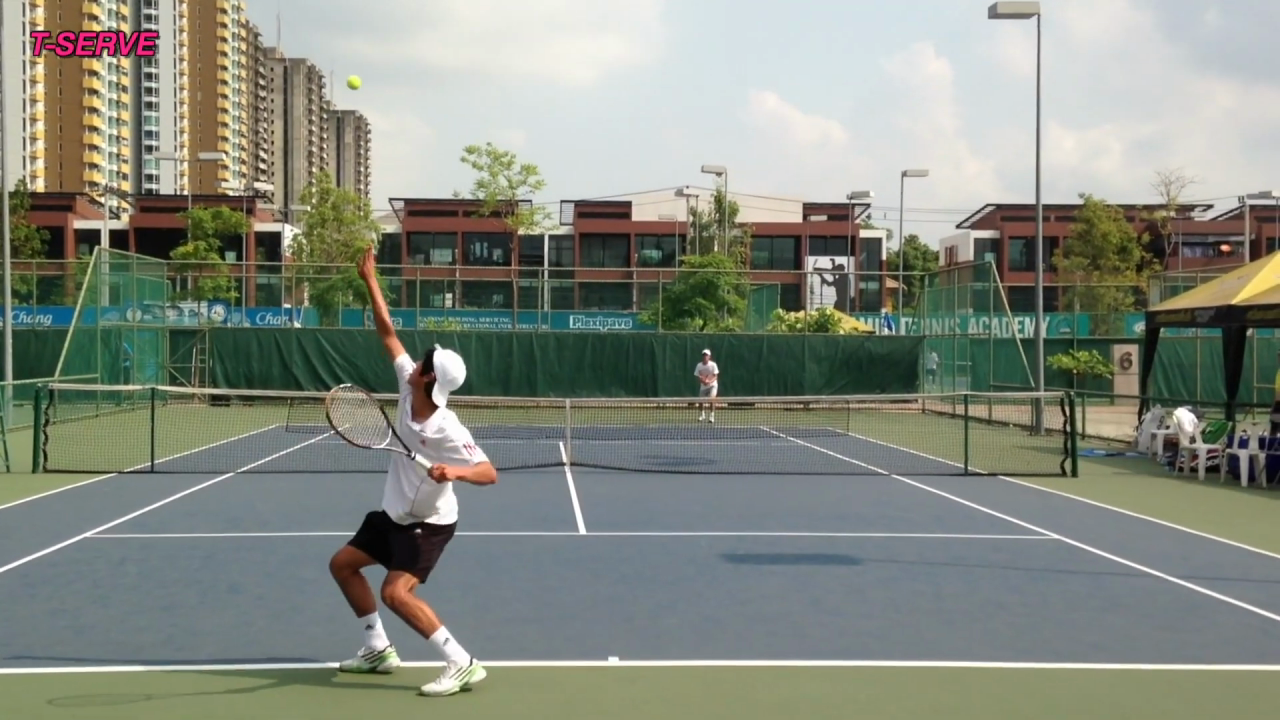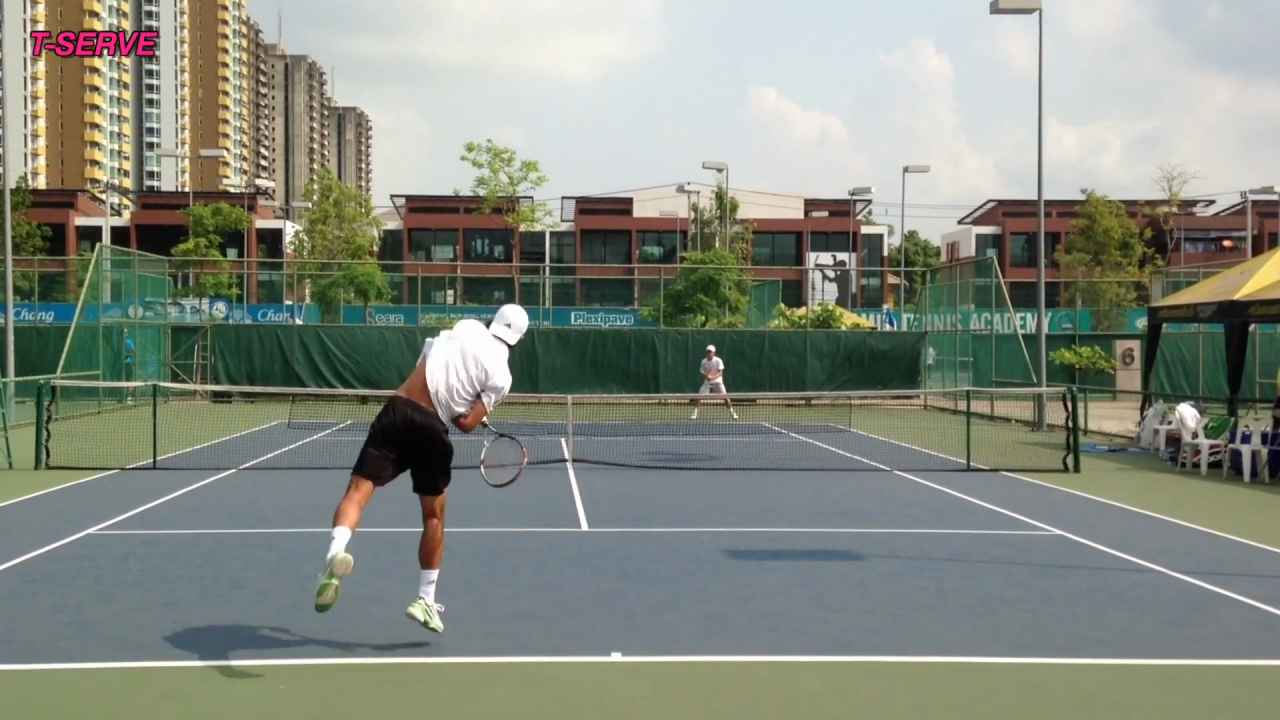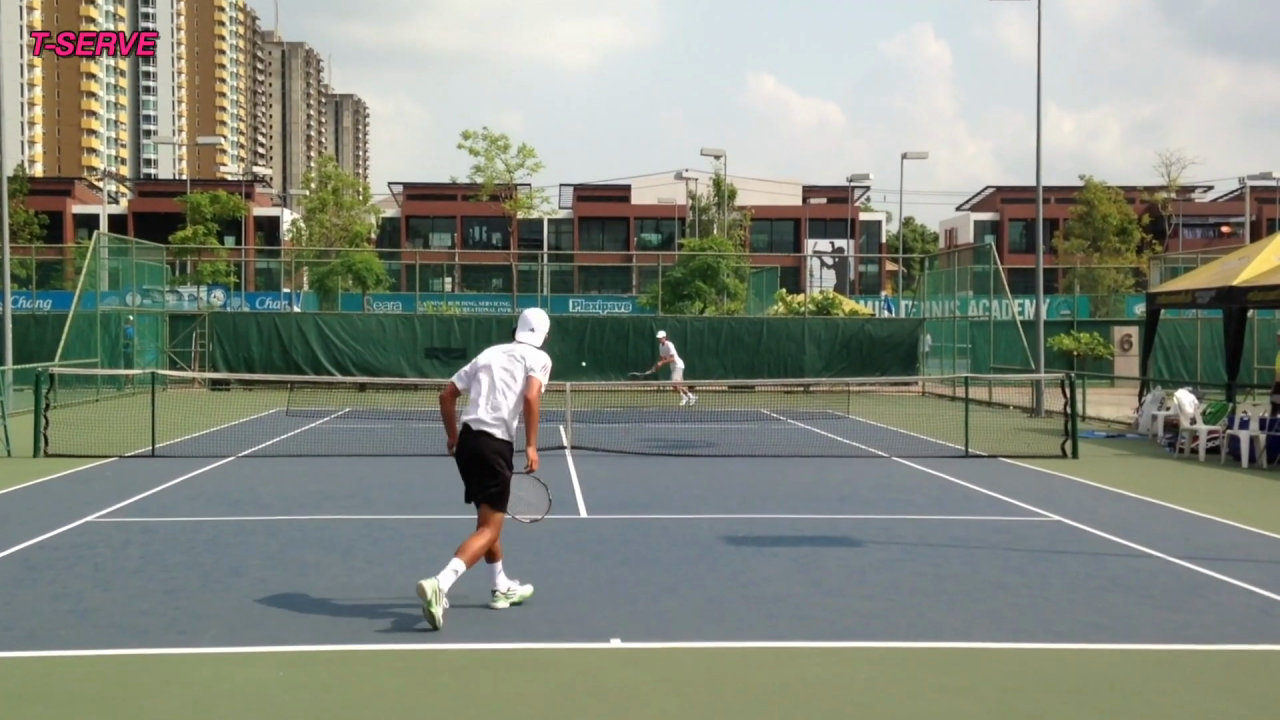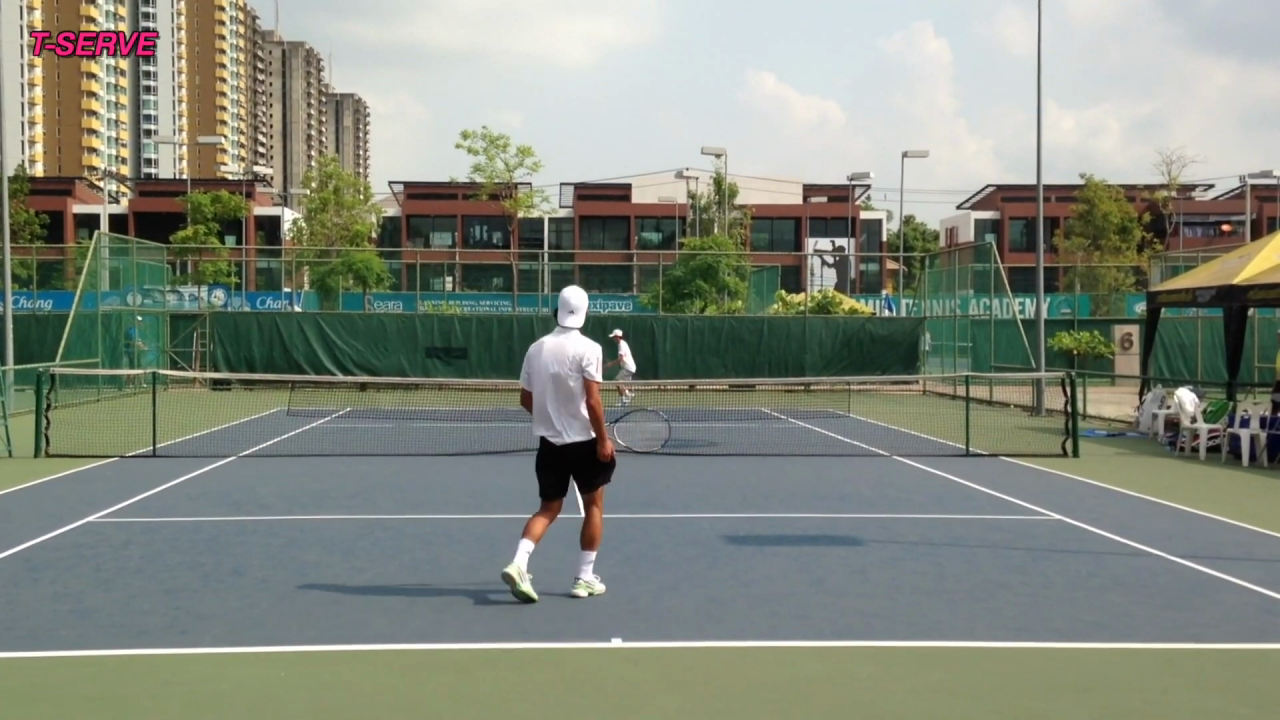
dt=0.5s
person 1, frame 1
left shoulder: (448, 430)
right shoulder: (410, 389)
left elbow: (489, 472)
right elbow: (387, 334)
left wrist: (455, 471)
right wrist: (370, 281)
left hip: (429, 522)
right hip: (394, 515)
left knee: (396, 592)
right knee: (342, 564)
left ankle: (462, 663)
right ankle: (379, 648)
person 1, frame 2
left shoulder: (466, 328)
right shoulder: (500, 374)
right elbow: (467, 424)
left hip: (397, 412)
right hip: (430, 429)
left knee: (357, 491)
right knee: (433, 518)
left ankle: (336, 554)
right ankle: (425, 600)
person 1, frame 3
left shoulder: (487, 354)
right shoulder: (539, 359)
left elbow: (446, 395)
right elbow: (531, 397)
left wrist: (453, 433)
right wrist: (531, 446)
left hip: (468, 439)
right hip: (494, 444)
left knee: (489, 515)
right knee: (489, 528)
left ankle: (501, 588)
right ankle: (438, 585)
person 1, frame 4
left shoulder: (536, 349)
right shoulder: (588, 349)
left elbow: (526, 398)
right elbow: (593, 400)
right wrist: (604, 439)
left hip: (549, 442)
right hip: (584, 439)
left knee: (547, 509)
right knee: (593, 506)
left ankle: (518, 564)
right ankle: (585, 578)
